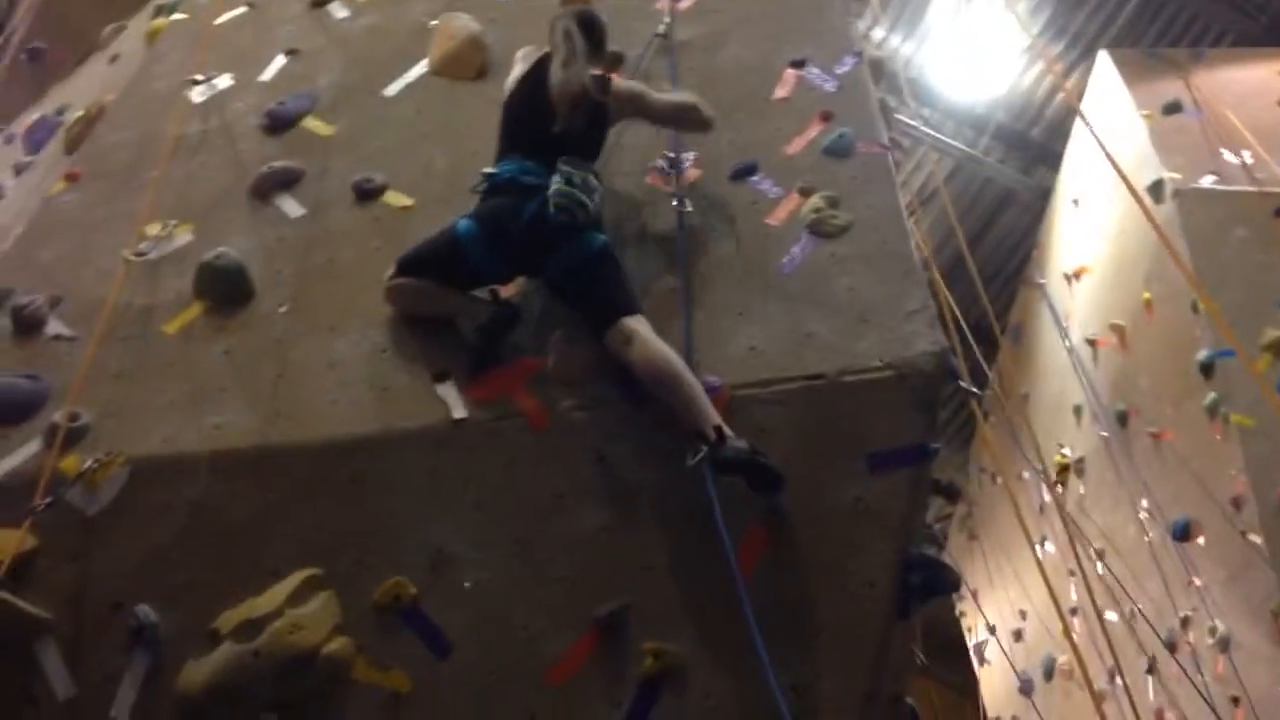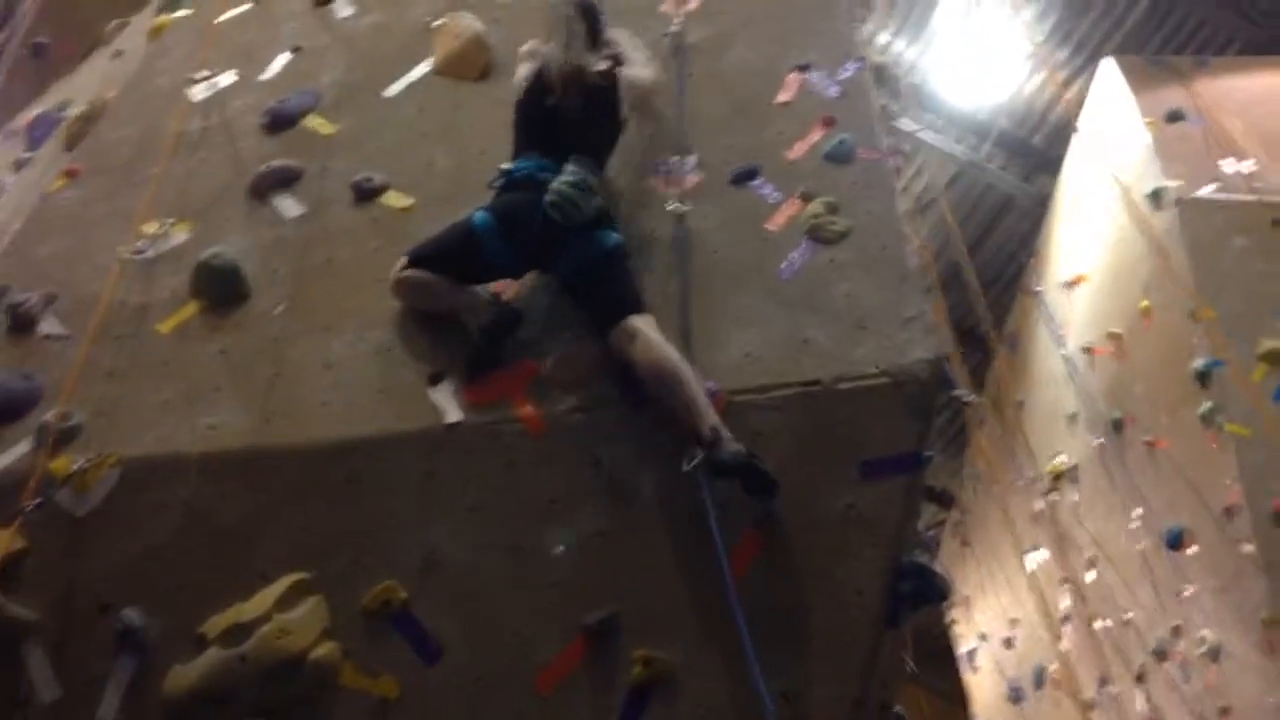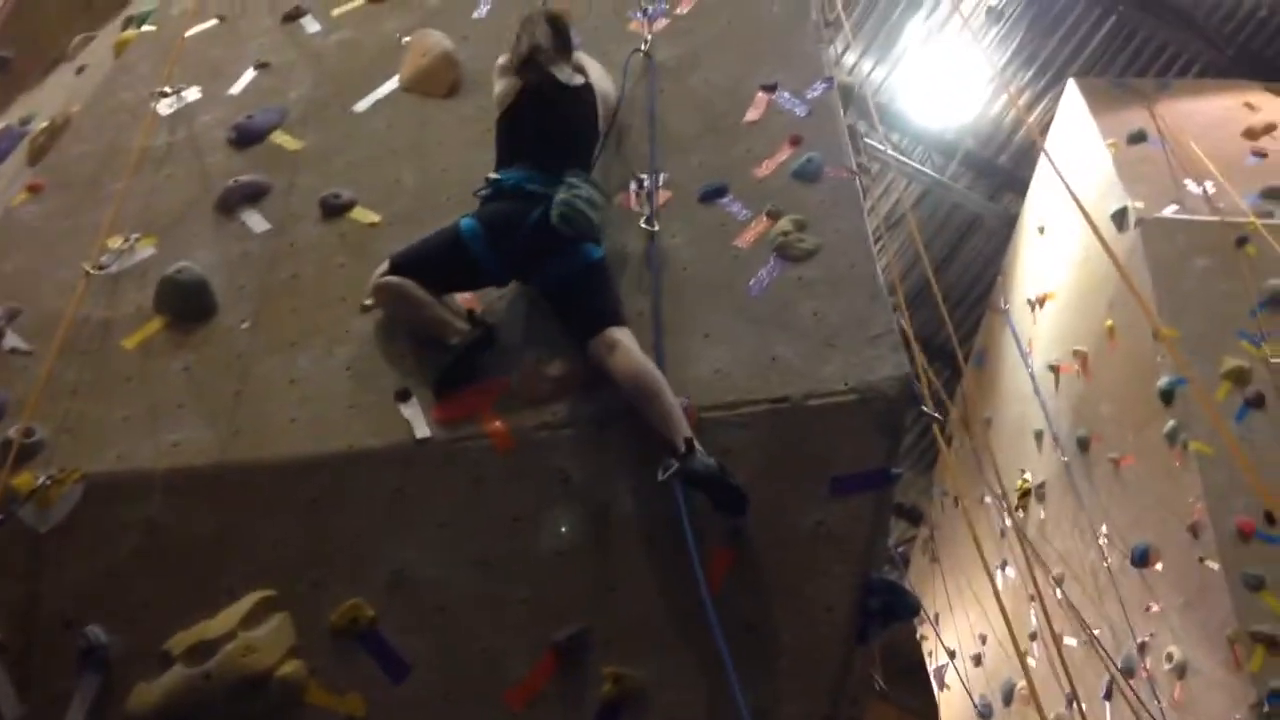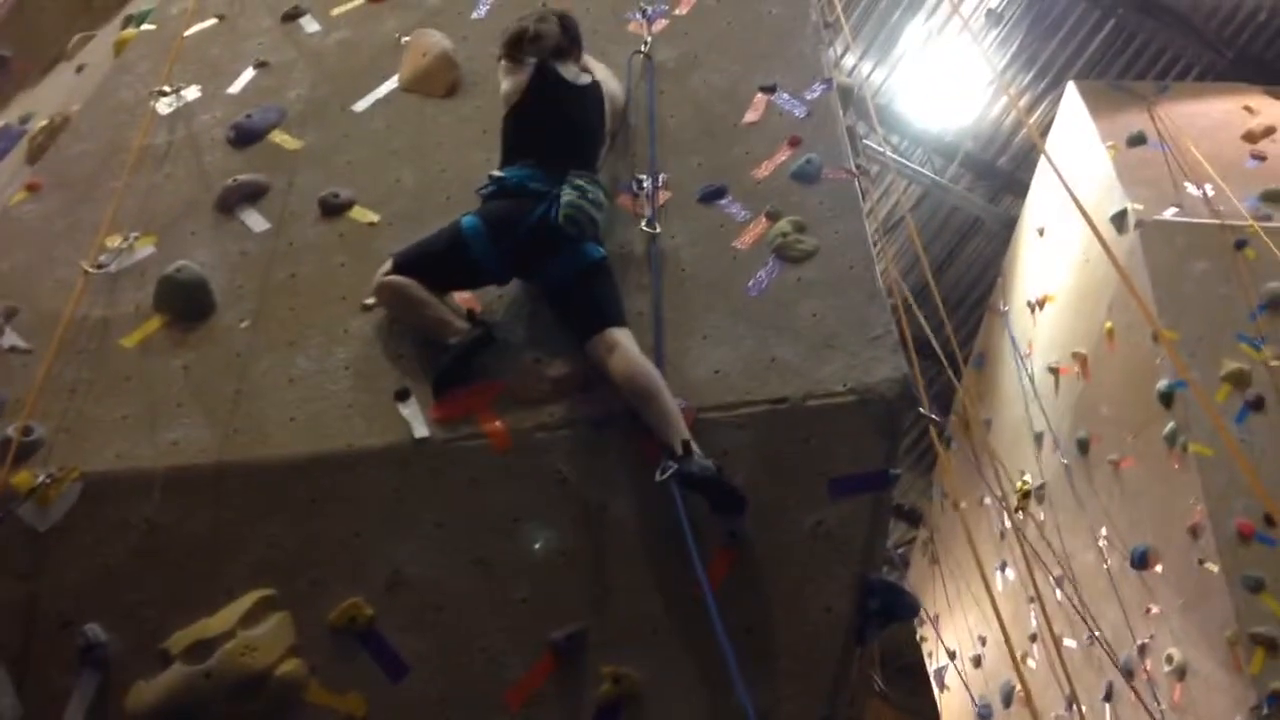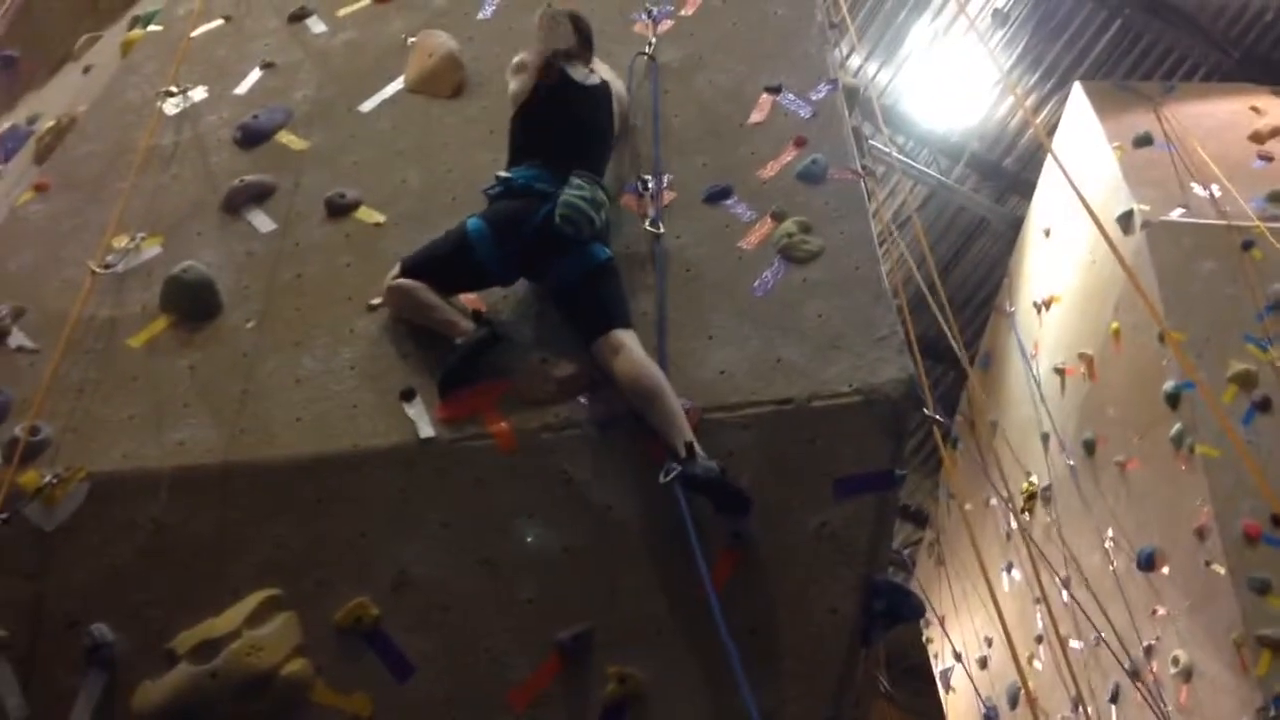
dt=0.2s
person 1, frame 1
left shoulder: (525, 64)
right shoulder: (613, 91)
right elbow: (702, 117)
left hip: (503, 213)
right hip: (570, 225)
left knee: (399, 286)
right knee: (631, 334)
left ankle: (485, 313)
right ankle: (722, 440)
person 1, frame 2
left shoulder: (534, 60)
right shoulder: (624, 81)
right elbow: (646, 69)
left hip: (520, 209)
right hip: (585, 220)
left knee: (406, 277)
right knee: (636, 332)
left ankle: (489, 317)
right ankle: (719, 442)
person 1, frame 3
left shoulder: (511, 75)
right shoulder: (598, 91)
left wrist: (533, 49)
right wrist: (577, 56)
left hip: (507, 219)
right hip: (570, 232)
left knee: (386, 283)
right knee: (615, 343)
left ankle: (463, 335)
right ankle: (691, 454)
person 1, frame 4
left shoulder: (519, 73)
right shoulder: (606, 92)
left wrist: (533, 40)
right wrist: (584, 58)
left hip: (511, 216)
right hip: (573, 230)
left knee: (390, 281)
right knee: (615, 344)
left ankle: (462, 333)
right ankle: (689, 455)
person 1, frame 5
left shoulder: (525, 70)
right shoulder: (613, 92)
left wrist: (547, 43)
right wrist: (589, 58)
left hip: (516, 217)
right hip: (579, 232)
left knee: (398, 285)
right knee: (620, 345)
left ankle: (469, 334)
right ankle: (693, 457)
